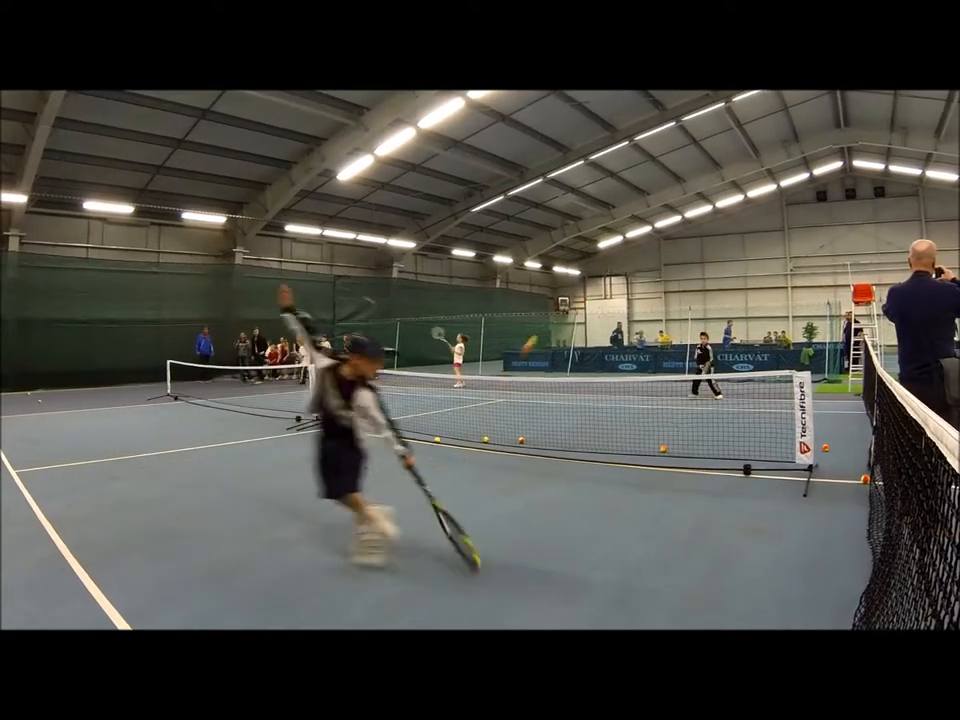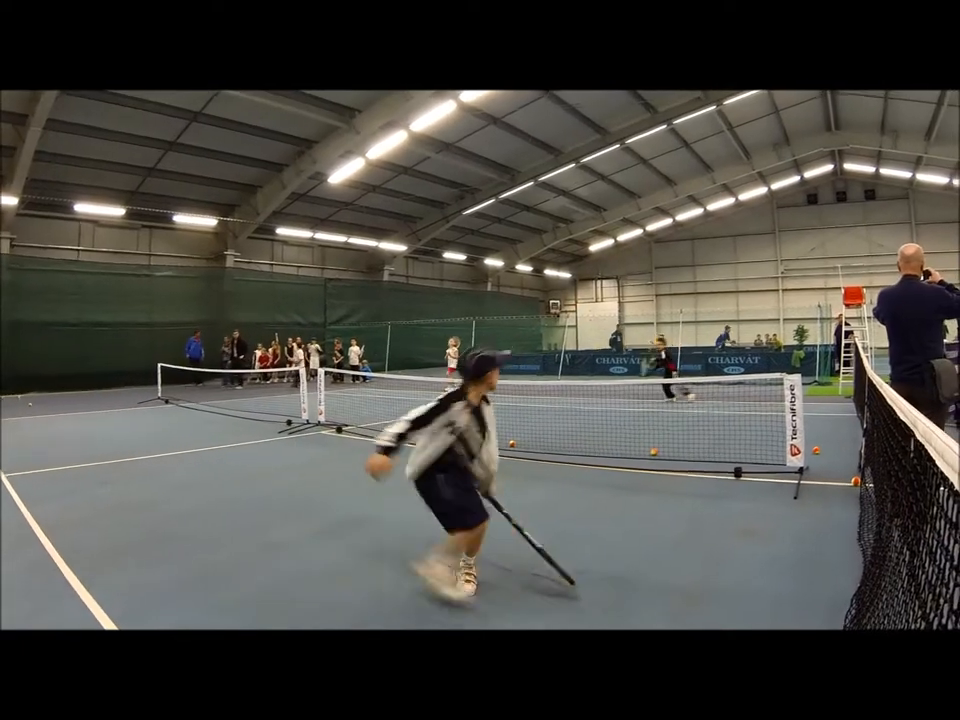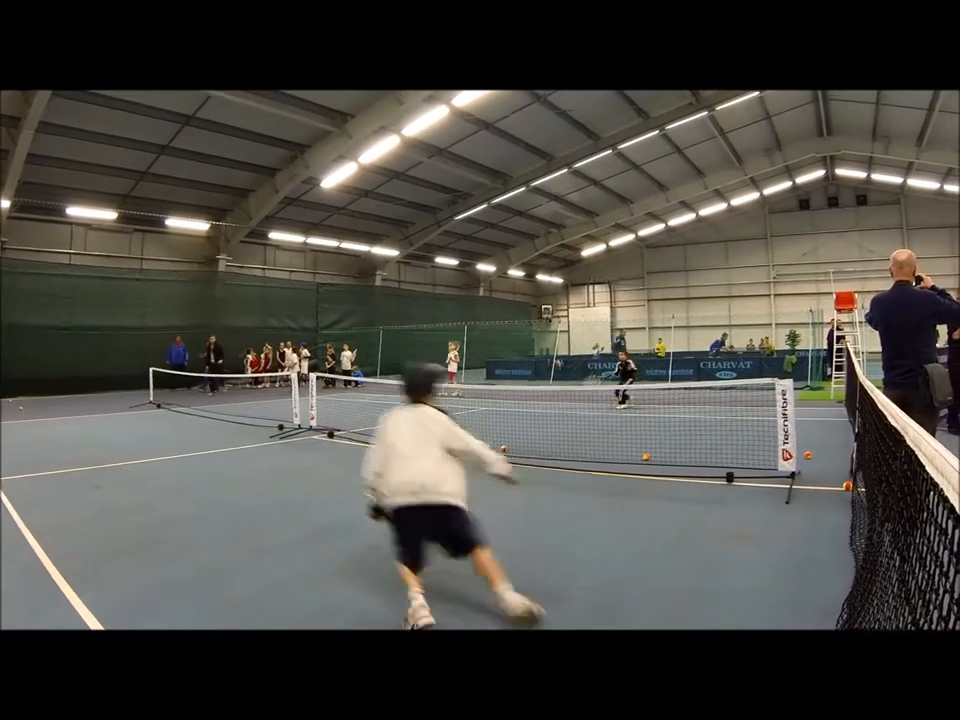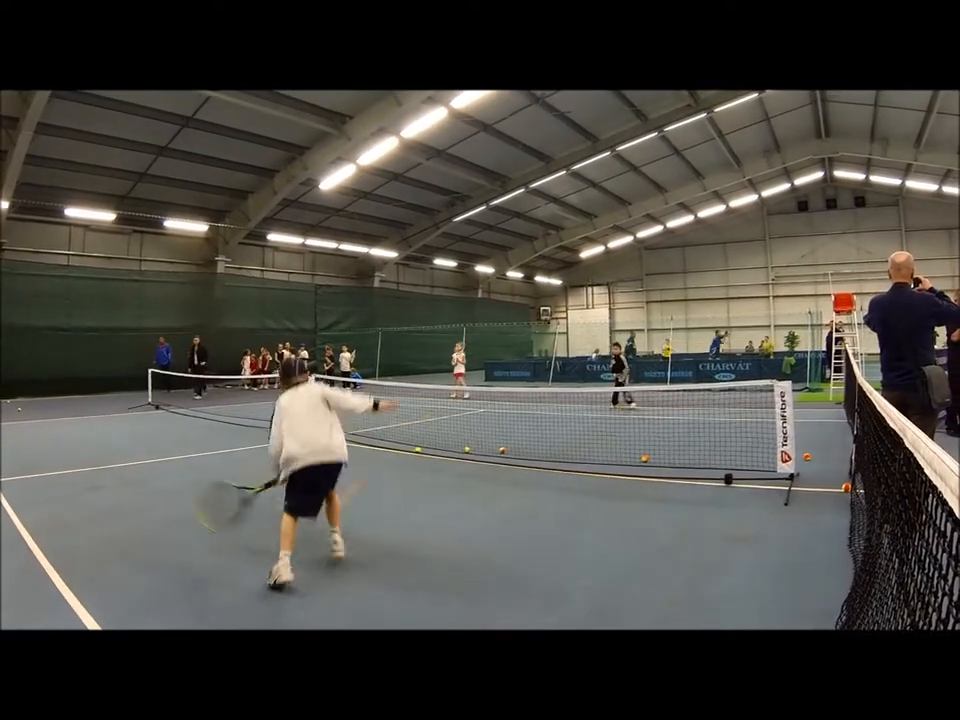
dt=0.5s
person 1, frame 1
left shoulder: (365, 393)
right shoulder: (327, 364)
left elbow: (383, 424)
right elbow: (308, 333)
left wrist: (403, 452)
right wrist: (289, 308)
left hip: (349, 442)
right hip: (329, 439)
left knee: (348, 493)
right knee: (338, 494)
left ankle: (373, 524)
right ankle: (374, 517)
person 1, frame 2
left shoulder: (485, 407)
right shoulder: (452, 404)
left elbow: (487, 448)
right elbow: (410, 422)
left wrist: (488, 479)
right wrist: (383, 452)
left hip: (459, 472)
right hip: (432, 473)
left knee: (481, 523)
right knee: (470, 523)
left ankle: (466, 567)
right ankle: (438, 568)
person 1, frame 3
left shoulder: (389, 420)
right shoulder: (438, 420)
left elbow: (373, 466)
right elbow: (473, 448)
left wrist: (376, 502)
right wrist: (502, 468)
left hip: (400, 500)
right hip: (440, 496)
left knee: (409, 559)
right knee: (475, 547)
left ankle: (417, 605)
right ankle: (509, 599)
person 1, frame 4
left shoulder: (282, 402)
right shoulder: (319, 390)
left elbow: (275, 443)
right elbow: (346, 401)
left wrist: (278, 470)
right wrist: (374, 405)
left hip: (300, 460)
right hip: (332, 456)
left knee: (291, 512)
right knee: (328, 489)
left ankle: (283, 565)
right ankle: (336, 540)
